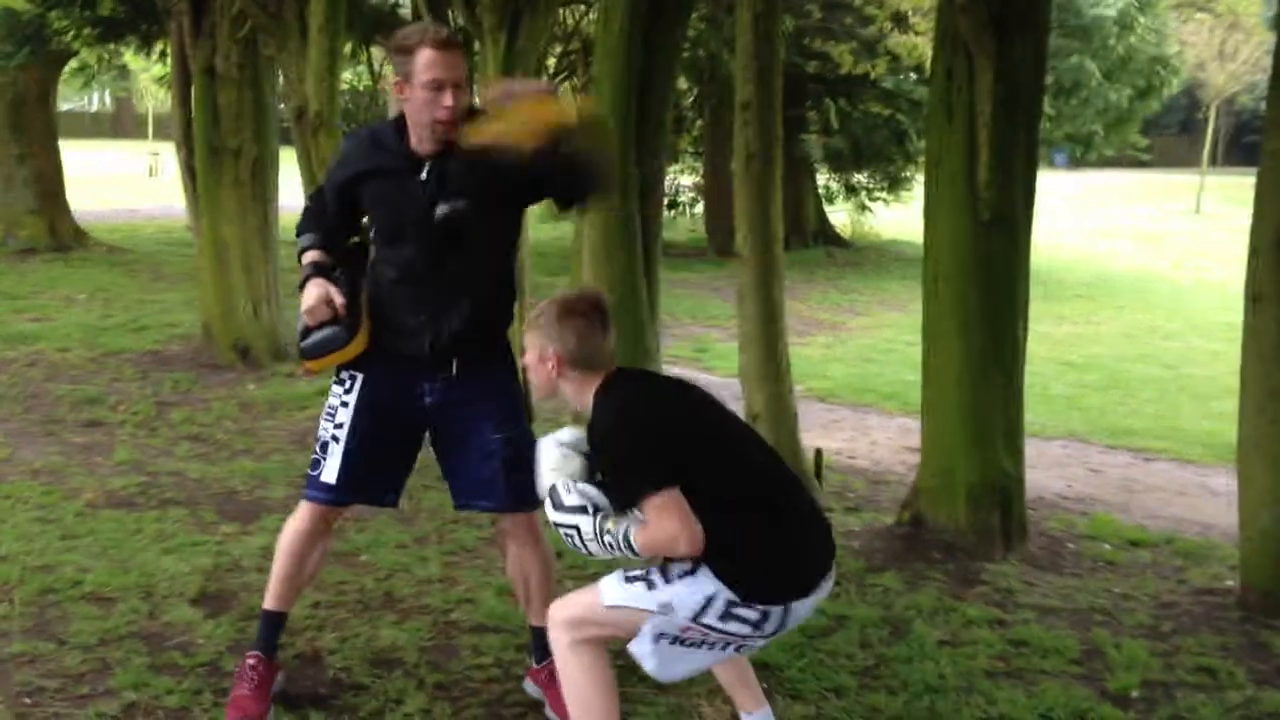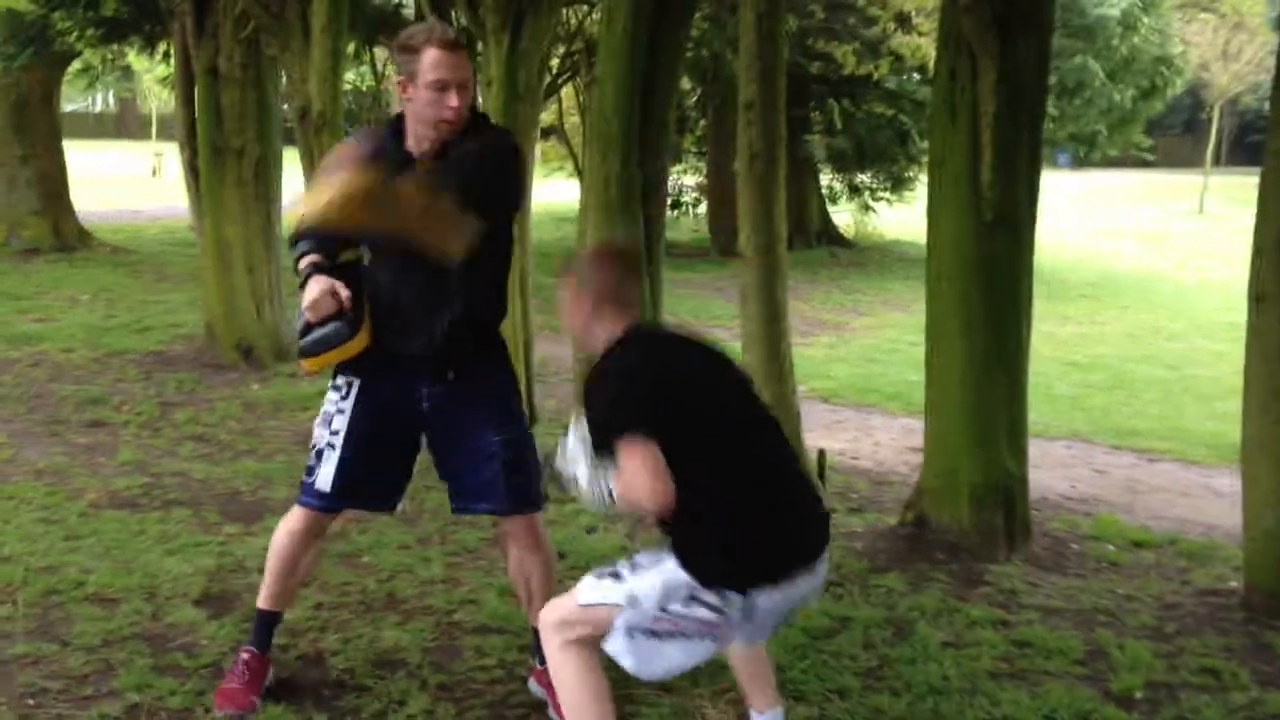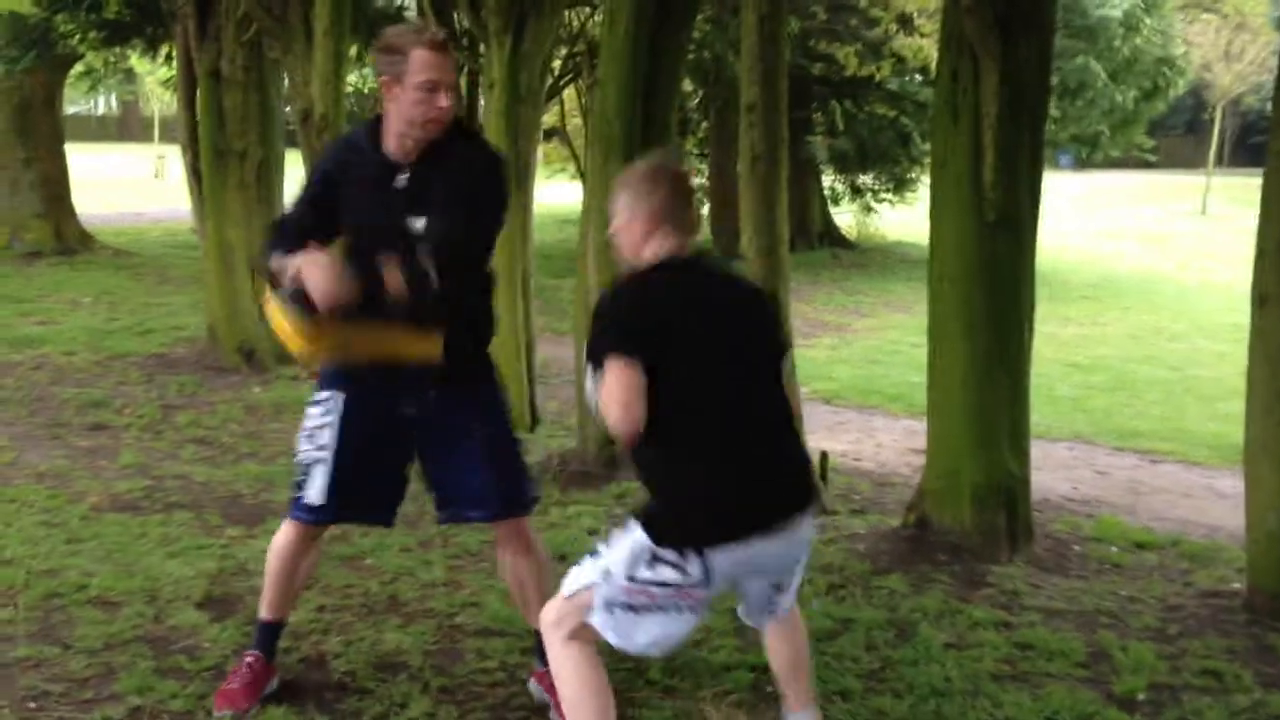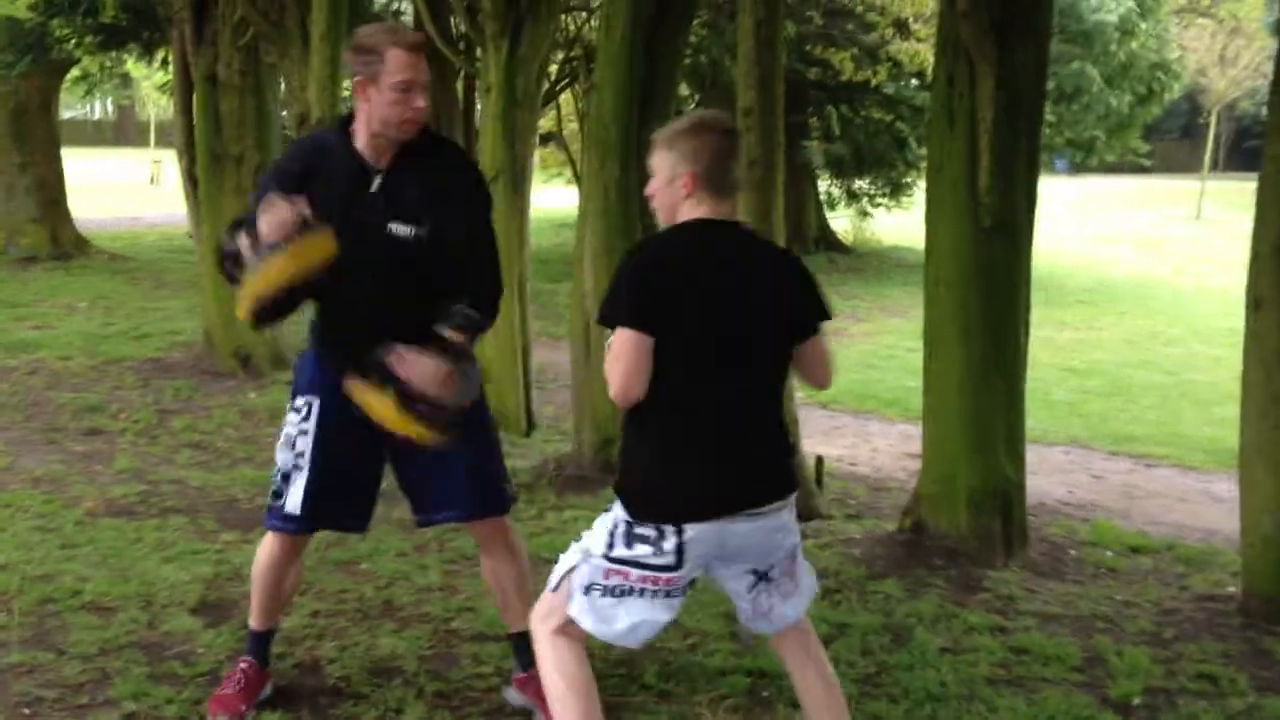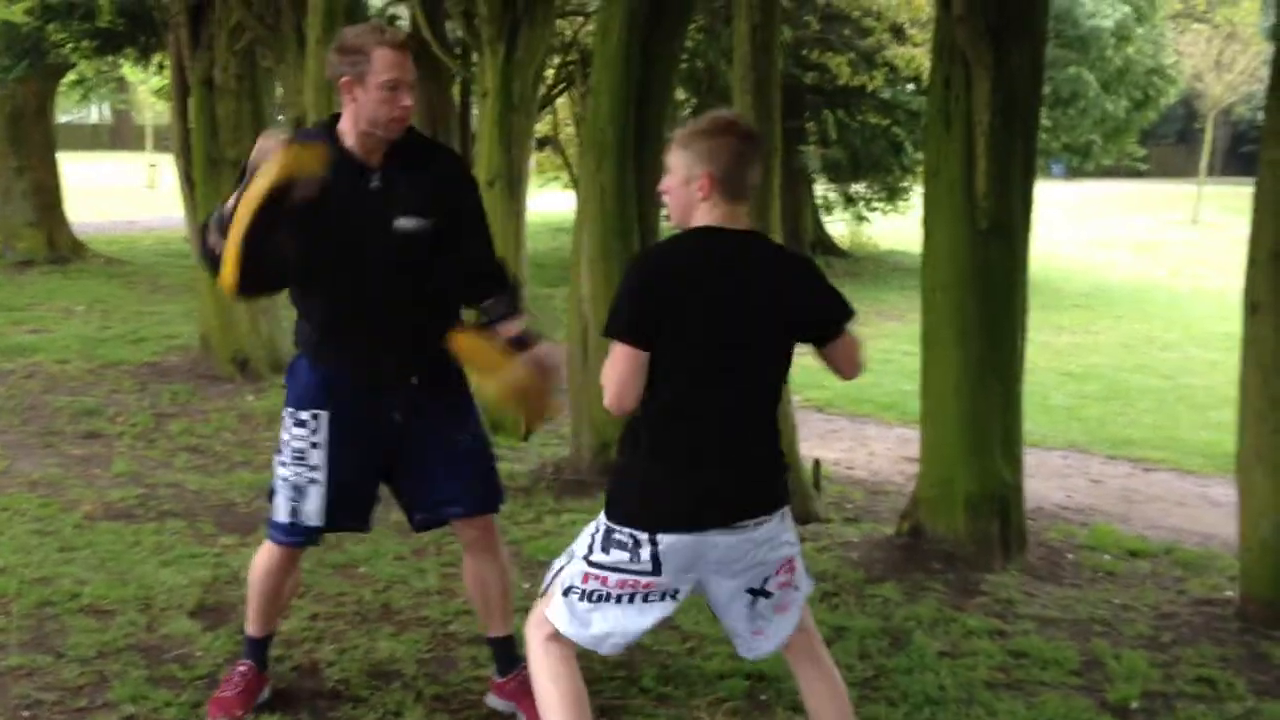
dt=0.1s
person 1, frame 1
left shoulder: (491, 153)
right shoulder: (371, 151)
left elbow: (568, 177)
right elbow: (323, 220)
right wrist: (316, 277)
left hip: (474, 369)
right hip: (387, 361)
left knee: (518, 515)
right knee: (320, 506)
right ankle: (263, 657)
person 1, frame 2
left shoulder: (492, 154)
right shoulder: (375, 150)
left elbow: (466, 222)
right elbow: (320, 229)
right wrist: (319, 275)
left hip: (471, 367)
right hip: (381, 362)
left knee: (519, 517)
right knee: (313, 508)
left ankle: (550, 662)
right ankle: (256, 652)
person 1, frame 3
left shoulder: (474, 165)
right shoulder: (345, 158)
left elbow: (450, 269)
right elbow: (287, 240)
left wrist: (356, 277)
right wrist: (303, 269)
left hip: (454, 374)
right hip: (362, 371)
left knee: (510, 521)
right knee: (306, 518)
left ankle: (550, 664)
right ankle: (261, 657)
person 1, frame 4
left shoulder: (449, 172)
right shoulder: (310, 160)
left elbow: (473, 285)
left wrist: (435, 357)
right wrist: (264, 232)
left hip: (433, 375)
right hip: (337, 374)
left knee: (489, 522)
right knee: (288, 527)
right ankle: (253, 663)
person 1, frame 5
left shoulder: (439, 172)
left elbow: (480, 274)
right elbow: (224, 260)
left wrist: (522, 343)
left hip: (426, 378)
right hip: (332, 379)
left knee: (477, 524)
right knee: (288, 536)
person 2, frame 1
left shoulder: (617, 423)
right shoulder: (642, 392)
left elbow: (682, 537)
left wrist: (599, 531)
right wrist: (600, 497)
left hip: (764, 583)
right hip: (804, 558)
left knee: (569, 622)
person 2, frame 2
left shoulder: (615, 377)
right shoulder: (694, 354)
left elbow: (654, 493)
left wrist: (594, 475)
left hip: (734, 573)
right hip: (803, 554)
left knee: (562, 625)
person 2, frame 3
left shoulder: (630, 299)
right shoulder: (750, 298)
left elbow: (625, 418)
left wrist: (603, 386)
left hip: (695, 530)
right hip: (789, 516)
left knee: (562, 625)
right knee: (773, 607)
person 2, frame 4
left shoulder: (649, 261)
right shoulder: (780, 267)
left elbow: (624, 387)
right elbow: (816, 372)
left wrist: (628, 339)
left hip: (663, 508)
right hip: (762, 499)
left knee: (552, 626)
right knee: (792, 630)
person 2, frame 5
left shoulder: (655, 269)
right shoulder: (794, 273)
left elbow: (618, 397)
right elbow: (849, 364)
left hip: (651, 518)
right hip: (754, 512)
left knee: (546, 634)
right knee: (801, 646)
